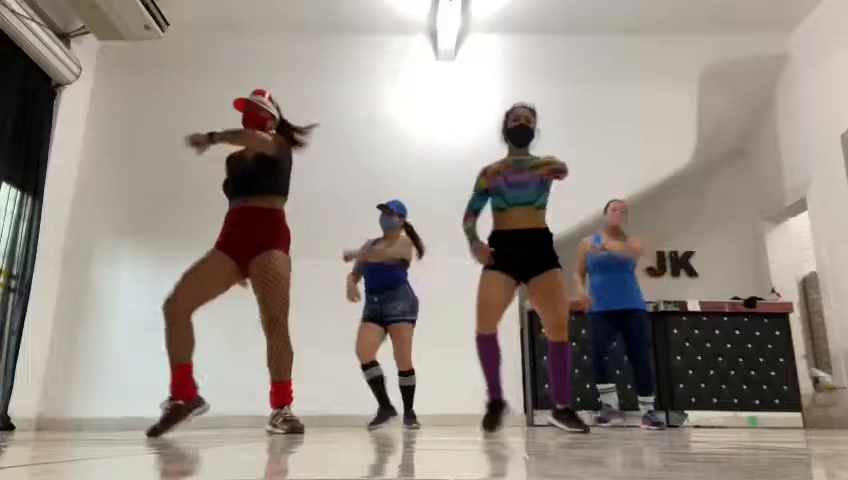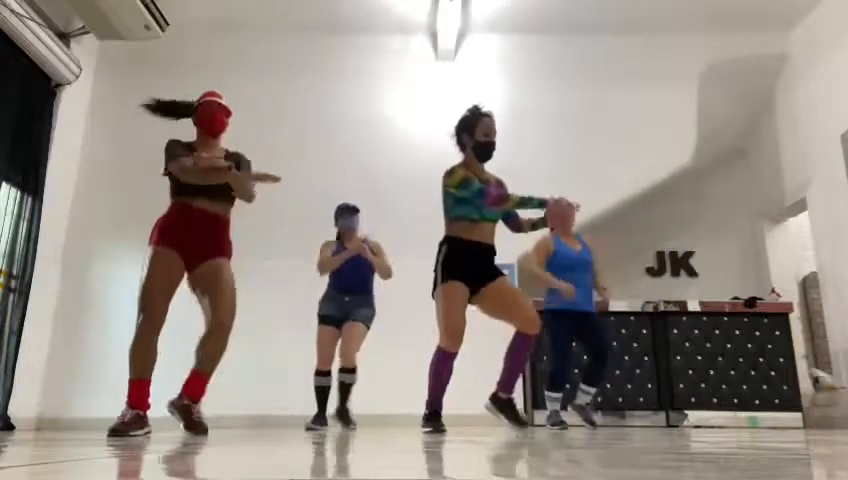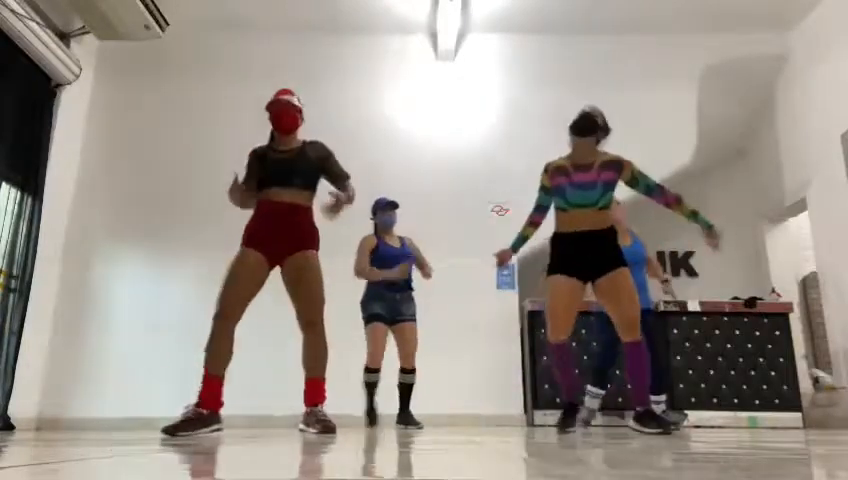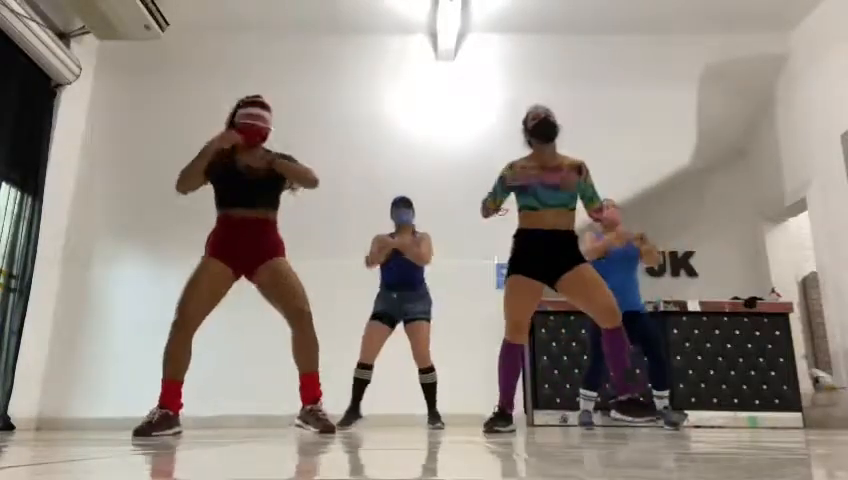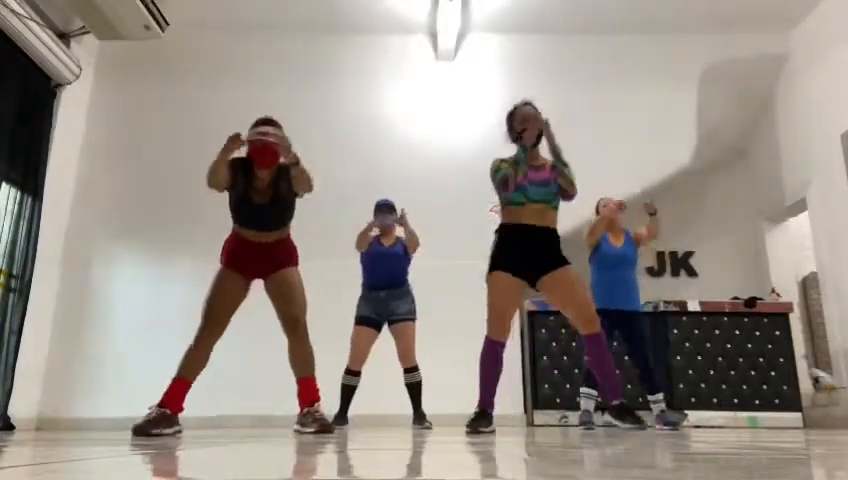
dt=0.7s
person 1, frame 1
left shoulder: (278, 149)
right shoulder: (234, 161)
left elbow: (256, 137)
left wrist: (210, 138)
left hip: (269, 239)
right hip: (231, 240)
left knee: (275, 322)
right knee: (175, 305)
left ankle: (282, 409)
right ankle: (185, 397)
person 1, frame 2
left shoulder: (238, 161)
right shoulder: (177, 148)
left elbow: (247, 194)
right elbow: (184, 172)
left wrist: (229, 173)
right wrist: (227, 175)
left hip: (214, 243)
right hip: (174, 234)
left knee: (222, 321)
right knee: (150, 317)
left ankle: (188, 400)
right ankle: (136, 409)
person 1, frame 3
left shoulder: (316, 151)
right shoulder: (257, 155)
left elbow: (347, 187)
left wrist: (341, 199)
right wrist: (237, 196)
left hip: (300, 235)
right hip: (259, 234)
left knee: (312, 320)
right knee: (224, 316)
left ankle: (314, 408)
right ankle: (207, 408)
person 1, frame 4
left shoulder: (278, 162)
right shoulder: (218, 155)
left elbow: (312, 181)
right elbow: (183, 186)
left wrist: (269, 158)
right wrist: (214, 145)
left hip: (266, 246)
right hip: (224, 246)
left knee: (301, 314)
right knee: (183, 320)
left ankle: (311, 405)
right ankle: (167, 410)
person 1, frame 5
left shoulder: (288, 174)
right shoulder: (236, 169)
left elbow: (306, 187)
right elbow: (214, 183)
left wrist: (291, 158)
right wrist: (225, 153)
left hip: (280, 257)
right hip: (239, 255)
left knee: (295, 323)
right knee: (210, 330)
left ankle: (310, 409)
right ankle: (168, 410)
person 2, frame 1
left shoulder: (543, 164)
right shoulder: (489, 173)
left elbow: (560, 170)
right elbow: (471, 213)
left wrist: (518, 161)
right wrist: (473, 240)
left hip: (539, 247)
right hip: (502, 248)
left knee: (559, 325)
right knee: (485, 323)
left ankle: (562, 408)
right ankle: (495, 400)
person 2, frame 2
left shoulder: (496, 182)
right shoulder: (456, 175)
left elbow: (516, 224)
right elbow: (492, 202)
left wrist: (546, 220)
right wrist: (543, 202)
left hip: (485, 264)
right hip: (455, 259)
left knee: (531, 322)
right knee: (452, 339)
left ankle: (503, 396)
right ankle: (433, 412)
person 2, frame 3
left shoulder: (614, 165)
right shoulder: (553, 169)
left elbow: (657, 190)
right elbow: (538, 213)
left wrist: (700, 221)
right wrist: (513, 248)
left hip: (604, 248)
right hip: (565, 250)
left knee: (630, 327)
right knee: (557, 330)
left ankle: (643, 410)
right ankle: (571, 403)
person 2, frame 4
left shoulder: (576, 167)
right shoulder: (516, 169)
left elbow: (597, 214)
right elbow: (487, 210)
left wrist: (578, 187)
right wrist: (506, 182)
left hip: (565, 250)
right hip: (528, 250)
left knee: (610, 313)
right knee: (515, 332)
left ankle: (624, 397)
right ankle: (504, 411)
person 2, frame 5
left shoulder: (556, 167)
right shoulder: (501, 165)
left elbow: (570, 192)
right elbow: (505, 188)
left wrist: (554, 147)
right wrist: (525, 146)
left hip: (548, 249)
right hip: (510, 247)
left knee: (588, 319)
right knee: (497, 330)
left ankle: (617, 402)
right ankle: (483, 412)
person 3, frame 1
left shoulder: (630, 239)
right shoulder: (587, 244)
left elbow: (635, 252)
right elbow: (579, 274)
left wrist: (605, 248)
right wrist: (582, 290)
left hip: (632, 309)
right hip: (600, 311)
left knee: (640, 359)
right knee: (597, 354)
left ankle: (648, 412)
right ankle: (611, 407)
person 3, frame 2
left shoulder: (585, 244)
right shoulder: (548, 242)
right elbow: (530, 265)
left wrist: (601, 289)
right wrist: (557, 283)
left hip: (586, 311)
right hip: (558, 311)
left knee: (602, 354)
right knee: (561, 360)
left ankle: (581, 402)
right ankle: (553, 411)
person 3, frame 3
left shoulder: (637, 238)
left elbow: (650, 262)
left wrist: (665, 281)
left hip: (643, 308)
left knee: (658, 357)
right knee: (606, 356)
left ankle: (660, 409)
right ankle: (590, 405)
person 3, frame 4
left shoulder: (632, 238)
right shoulder: (592, 237)
left elbow: (656, 260)
right elbow: (589, 254)
left wrist: (643, 241)
right wrist: (611, 239)
left hip: (633, 309)
left knee: (657, 353)
right knee: (598, 359)
left ankle: (663, 408)
right ankle: (585, 410)
person 3, frame 5
left shoulder: (633, 237)
right shoulder: (596, 238)
left elbow: (652, 235)
right elbow: (594, 230)
left wrist: (652, 213)
right wrist: (612, 209)
left hip: (630, 309)
right hip: (601, 309)
left knee: (643, 360)
left ankle: (660, 411)
right ankle: (586, 411)
person 4, frame 1
left shoulder: (403, 242)
right shoulder: (369, 245)
left elbow: (386, 255)
right elbow: (355, 273)
left wrist: (356, 255)
right wrist: (351, 285)
left hip: (399, 301)
right hip: (373, 305)
left knee: (403, 359)
right knee: (363, 354)
left ankle: (409, 412)
right ankle: (385, 407)
person 4, frame 2
left shoulder: (371, 245)
right shoulder: (330, 246)
left elbow: (387, 273)
right elbow: (322, 267)
left wrist: (370, 257)
right wrist: (350, 253)
left hip: (361, 306)
right hip: (332, 304)
left knee: (348, 353)
right knee: (323, 359)
left ankle: (343, 407)
right ankle: (320, 413)
person 4, frame 3
left shoulder: (407, 243)
right shoulder: (369, 241)
left elbow: (427, 272)
right elbow: (360, 271)
left wrist: (424, 268)
right wrist: (390, 274)
left hip: (404, 301)
right hip: (377, 301)
left knee: (409, 358)
right knee: (375, 354)
left ankle: (404, 412)
right ankle: (370, 408)
person 4, frame 4
left shoulder: (421, 237)
right shoulder: (381, 239)
left elbow: (424, 259)
right elbow: (370, 262)
left wrist: (398, 244)
right wrist: (388, 247)
left hip: (416, 299)
right hip: (386, 299)
left knee: (422, 356)
right knee: (366, 354)
left ankle: (433, 412)
right ankle: (354, 408)
person 4, frame 5
left shoulder: (404, 241)
right shoulder: (368, 240)
left elbow: (415, 245)
right elbow: (359, 245)
left wrist: (406, 225)
right wrist: (370, 227)
left hip: (400, 299)
right hip: (370, 300)
left knee: (408, 357)
right knee: (355, 359)
left ankle: (418, 413)
right ankle: (342, 413)
